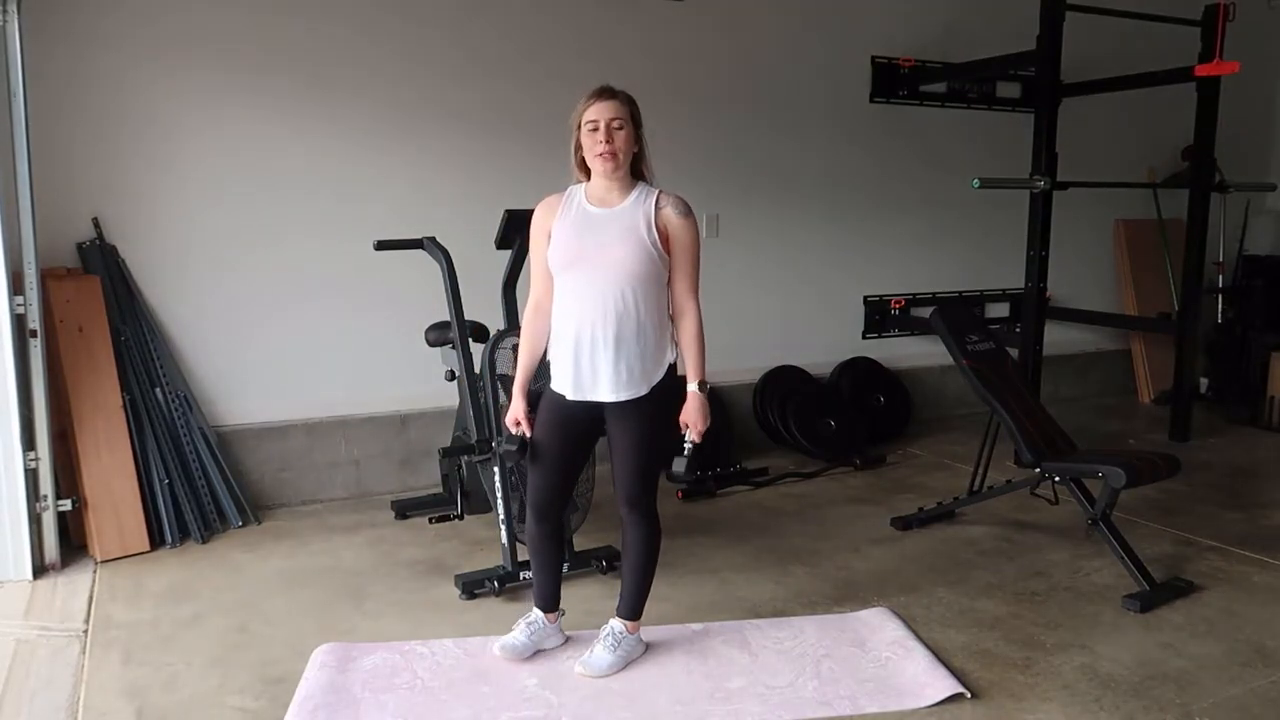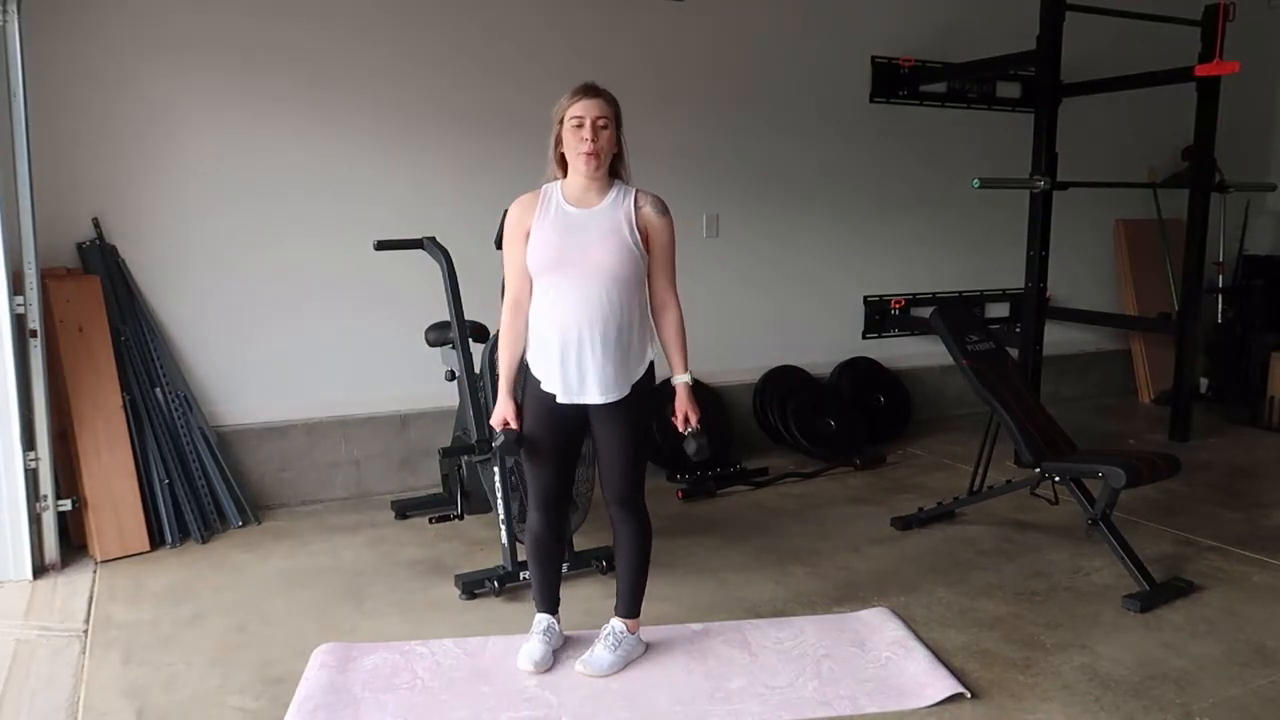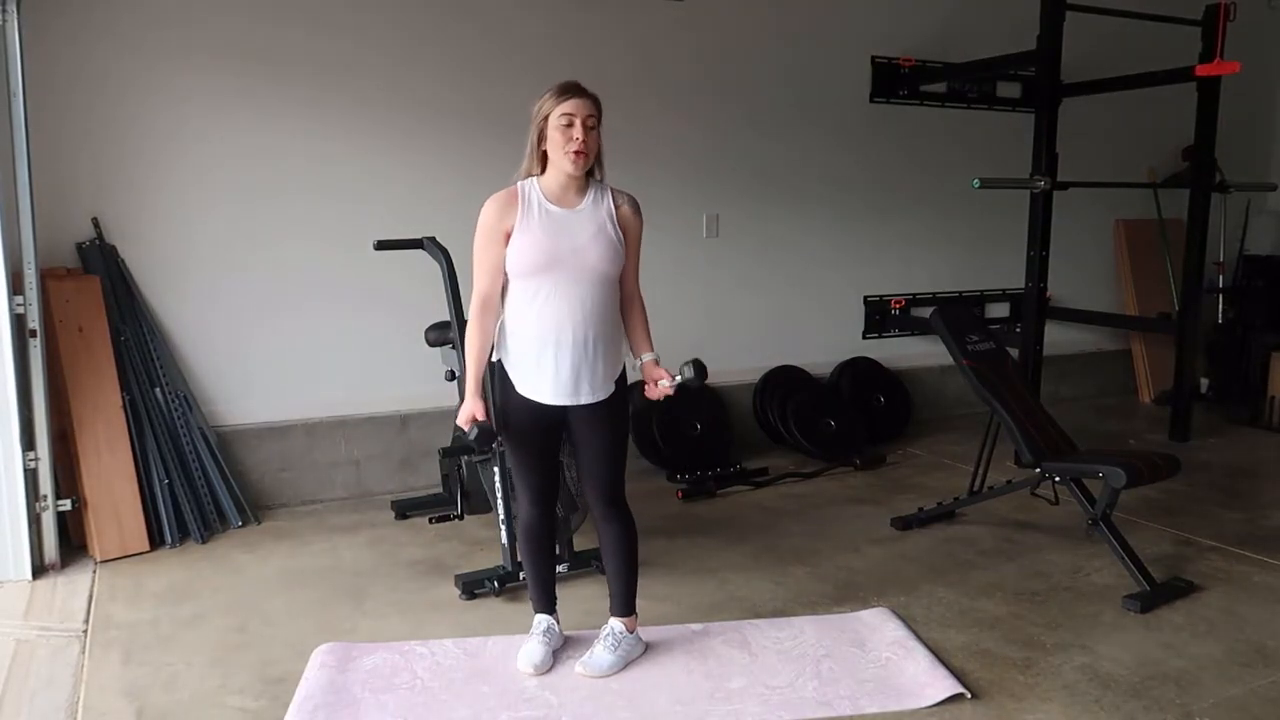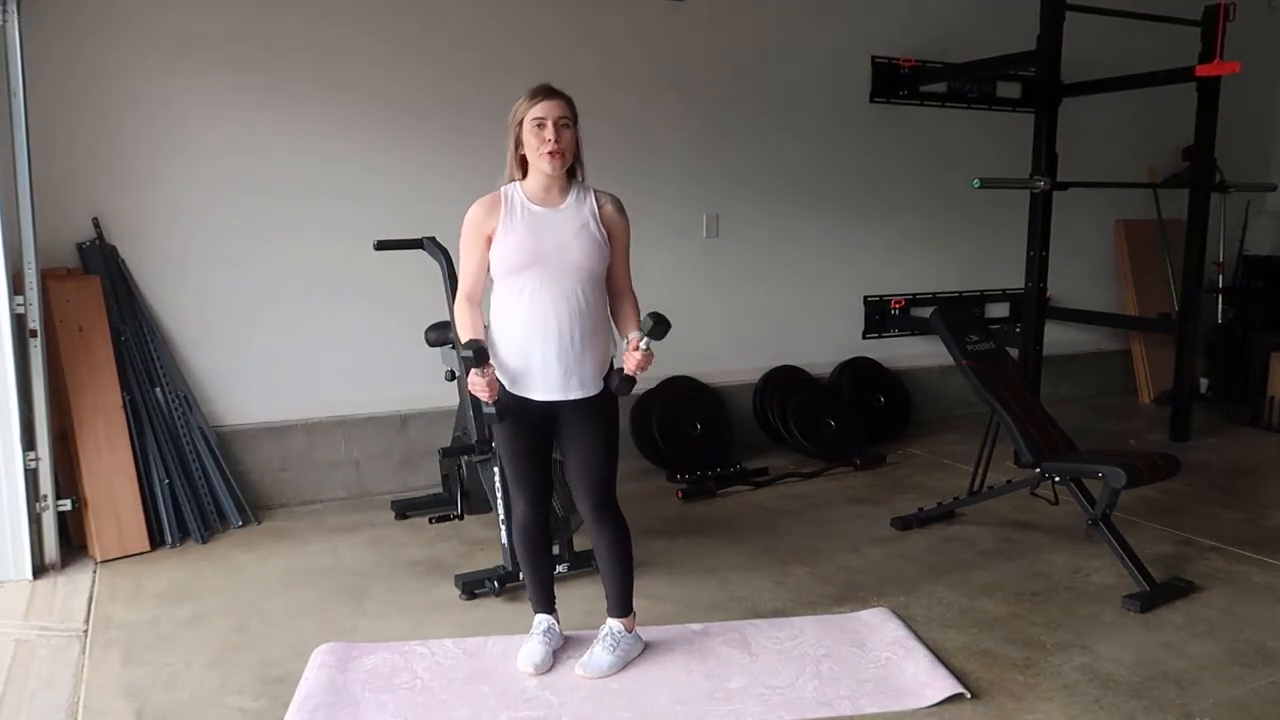
dt=0.4s
person 1, frame 1
left shoulder: (667, 213)
right shoulder: (553, 212)
left elbow: (684, 307)
right elbow: (539, 306)
left wrist: (695, 389)
right wrist: (518, 390)
left hip: (641, 388)
right hip: (568, 386)
left knee: (636, 505)
right knee: (541, 502)
left ankle: (626, 629)
right ankle: (543, 617)
person 1, frame 2
left shoulder: (646, 212)
right shoulder: (528, 210)
left elbow: (664, 302)
right elbow: (515, 304)
left wrist: (682, 381)
right wrist: (504, 391)
left hip: (623, 386)
right hip: (548, 385)
left knee: (624, 503)
right knee: (544, 505)
left ankle: (626, 627)
right ankle: (546, 621)
person 1, frame 3
left shoulder: (621, 209)
right shoulder: (505, 208)
left elbow: (628, 296)
right elbow: (483, 303)
left wrist: (648, 360)
right wrist: (473, 389)
left hip: (600, 385)
right hip: (525, 386)
left knee: (607, 502)
right knee: (534, 504)
left ankle: (624, 627)
right ankle: (545, 621)
person 1, frame 4
left shoulder: (605, 210)
right shoulder: (489, 212)
left elbow: (621, 291)
right elbow: (467, 298)
left wrist: (634, 340)
right wrist: (476, 360)
left hip: (588, 386)
right hip: (515, 386)
left knee: (597, 504)
right knee: (528, 505)
left ankle: (622, 627)
right ankle: (545, 621)
